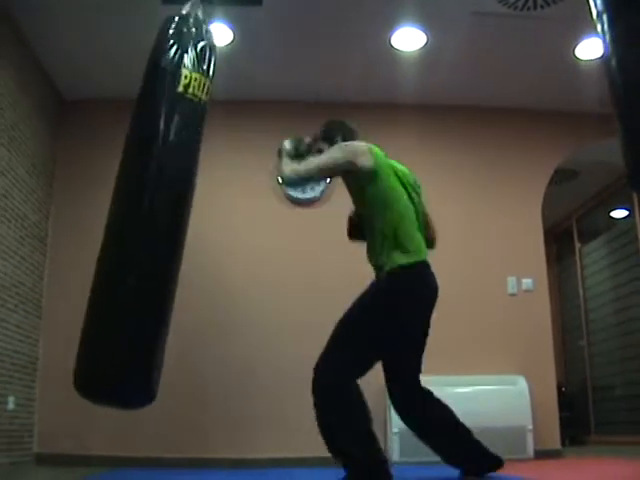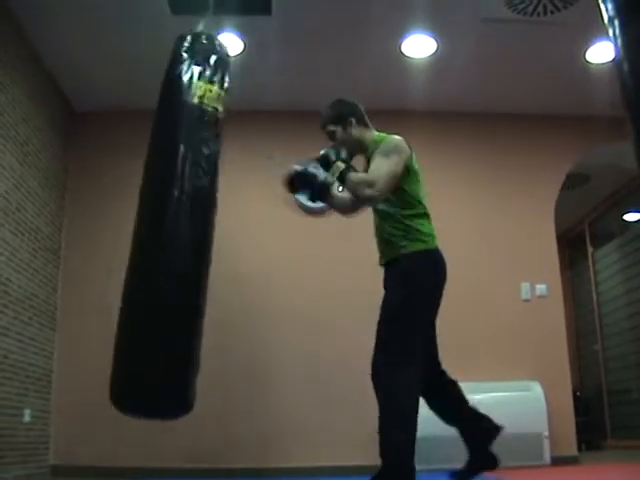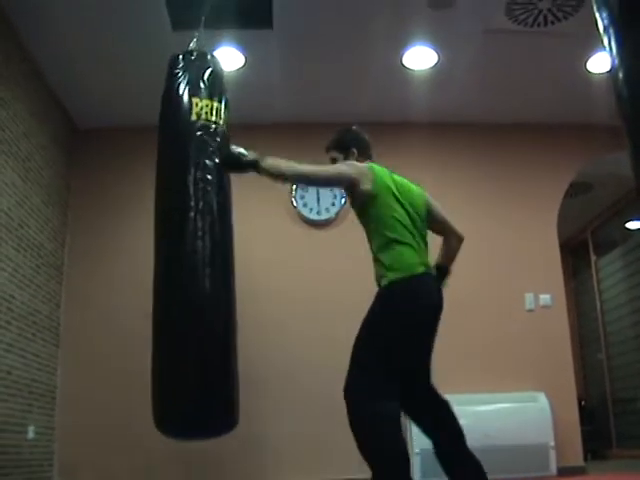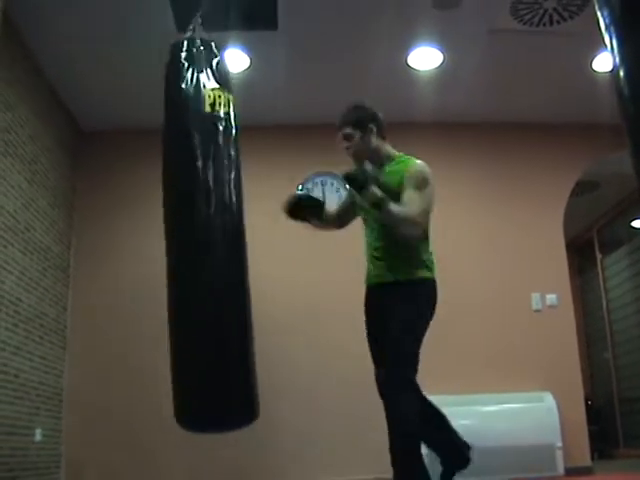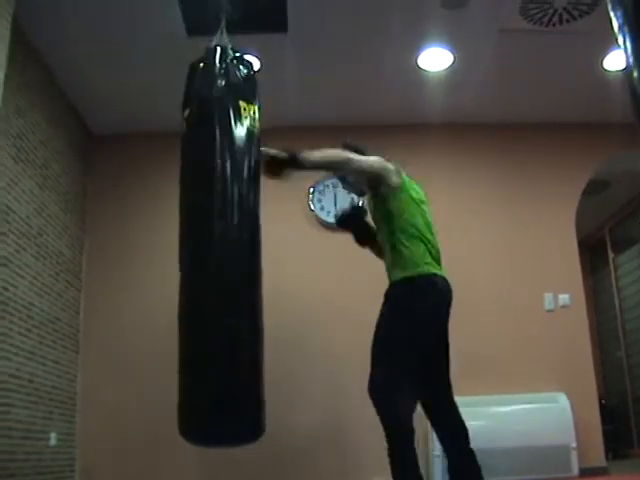
dt=0.4s
person 1, frame 1
left shoulder: (354, 152)
right shoulder: (400, 172)
left elbow: (291, 174)
right elbow: (430, 237)
left wrist: (288, 152)
left hip: (399, 281)
right hip: (418, 281)
left knee: (332, 373)
right knee: (404, 388)
person 1, frame 2
left shoulder: (392, 146)
right shoulder: (368, 159)
left elbow: (371, 190)
right elbow: (350, 205)
left wrist: (340, 170)
right wrist: (323, 189)
left hip: (416, 265)
right hip: (407, 268)
left knee: (391, 367)
right knee: (421, 365)
right ankle: (479, 440)
person 1, frame 3
left shoulder: (359, 174)
right shoulder: (414, 190)
left elbow: (297, 171)
right elbow: (454, 235)
left wrist: (248, 160)
left hip: (402, 292)
right hip: (425, 290)
left knee: (364, 392)
right knee: (416, 392)
person 1, frame 4
left shoulder: (414, 170)
right shoulder: (363, 173)
left elbow: (410, 228)
right elbow: (336, 221)
left wrist: (370, 192)
right wrist: (310, 210)
left hip: (413, 290)
right hip: (378, 292)
left knee: (394, 382)
right knee: (398, 382)
right ankle: (453, 449)
person 1, frame 5
left shoulder: (383, 171)
right shoulder: (401, 186)
left elbow: (344, 158)
left wrist: (292, 158)
right wrist: (366, 234)
left hip: (414, 288)
right hip: (433, 288)
left knee: (388, 387)
right knee: (434, 392)
